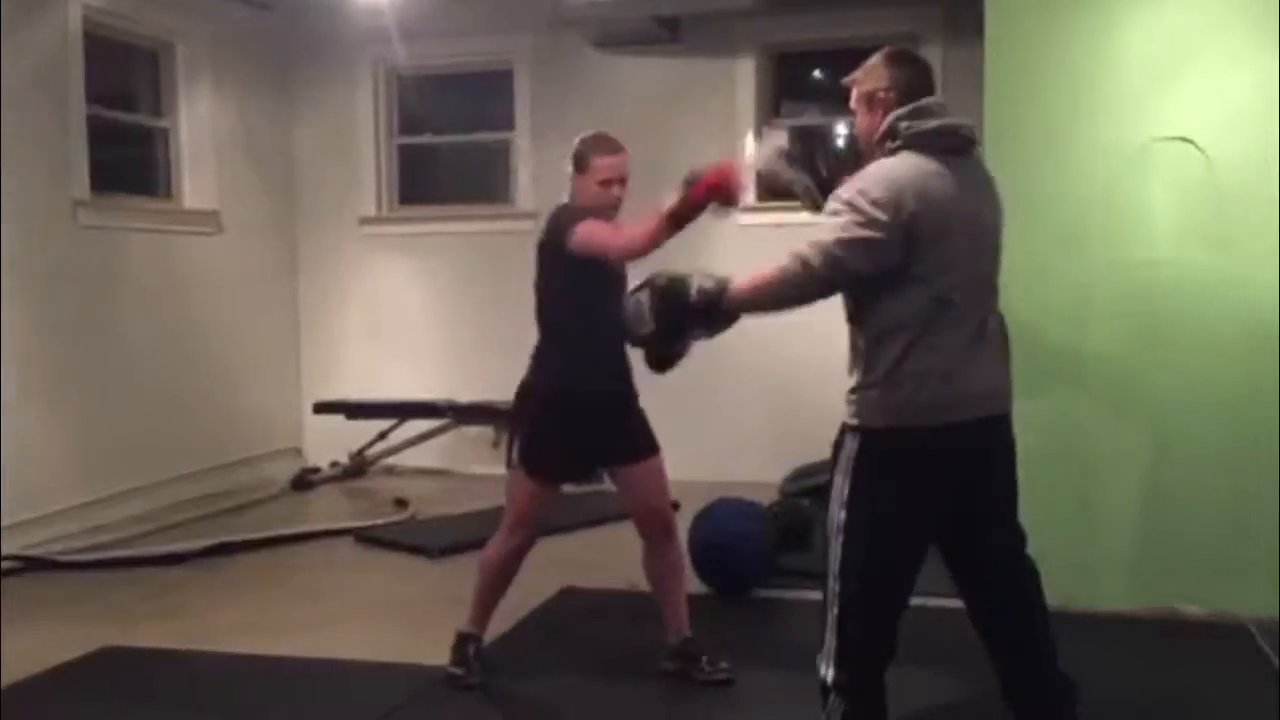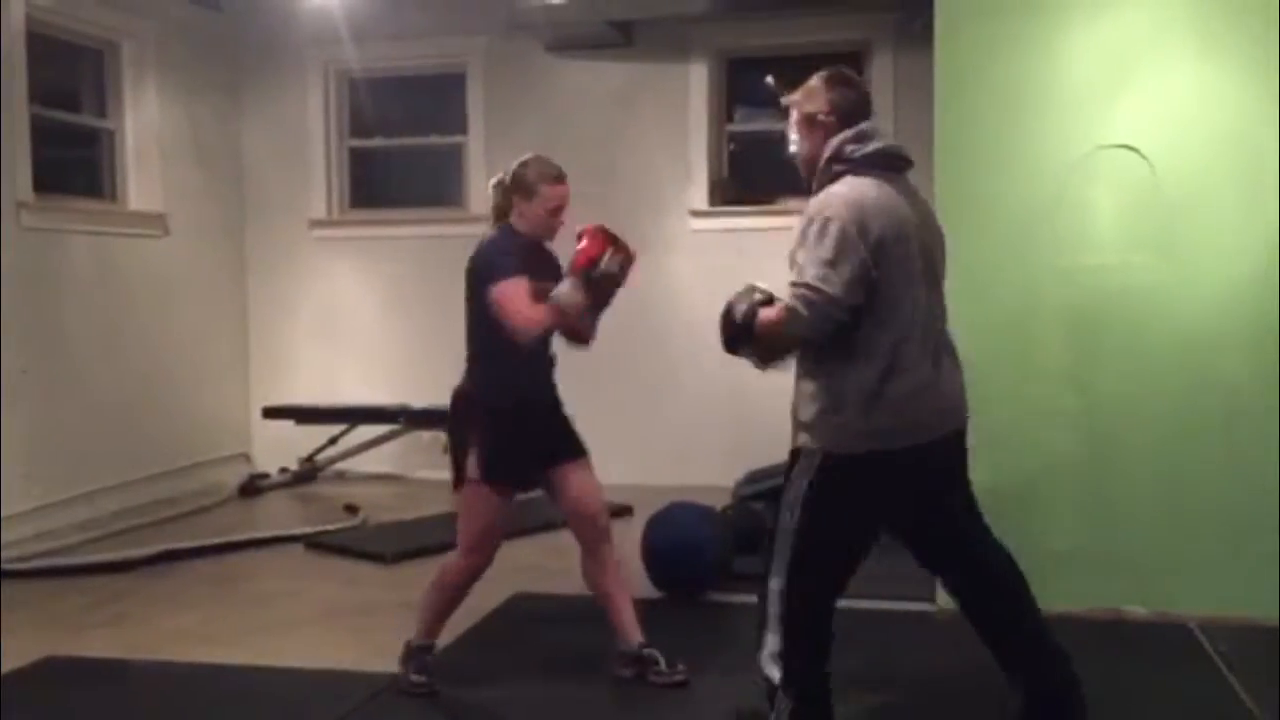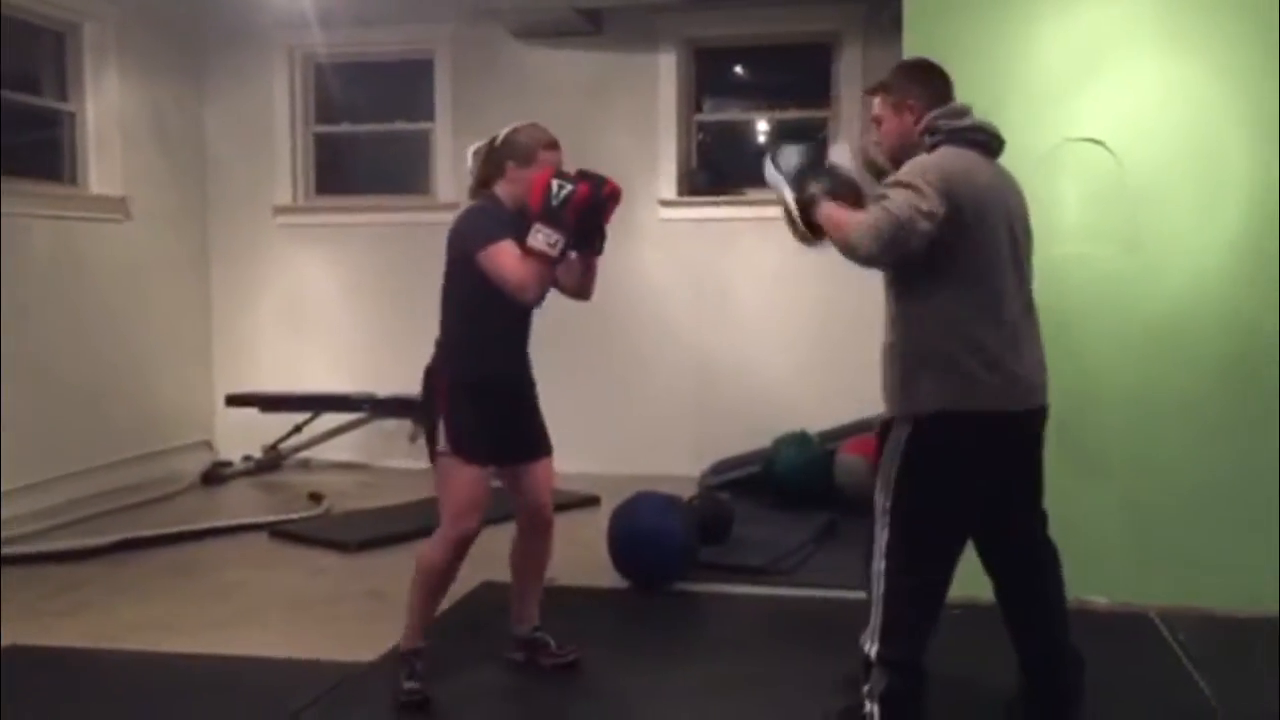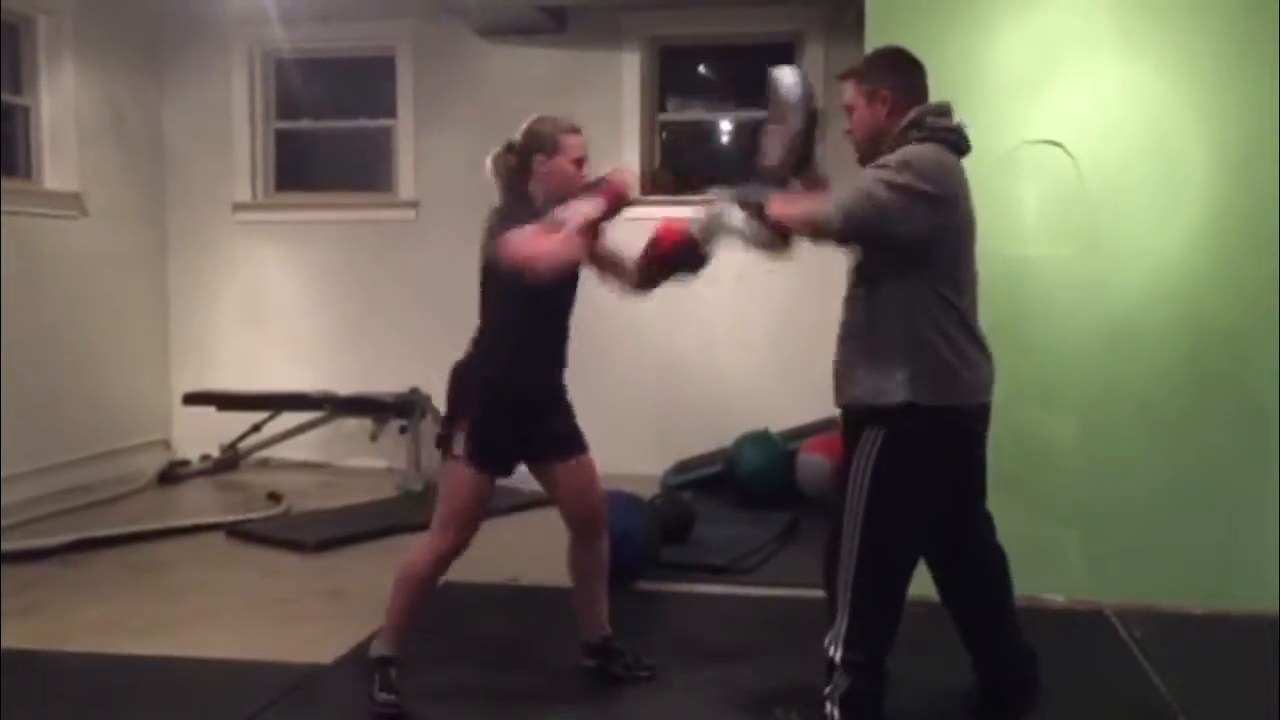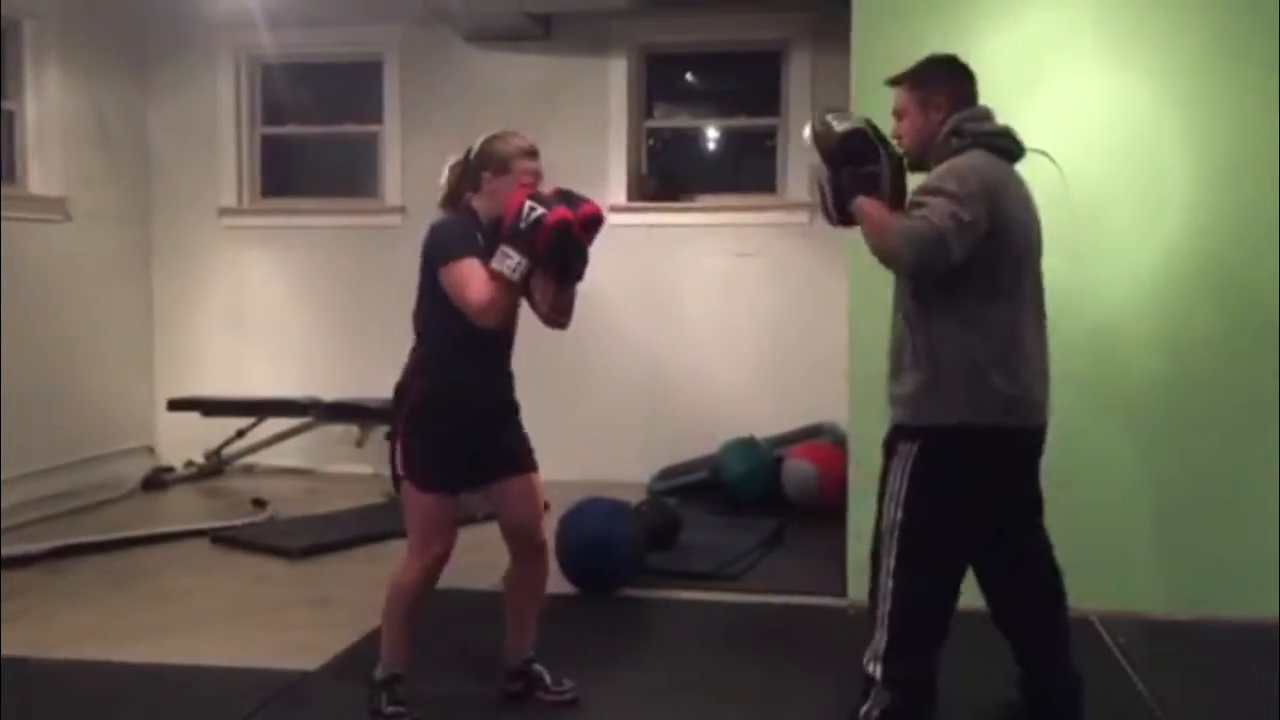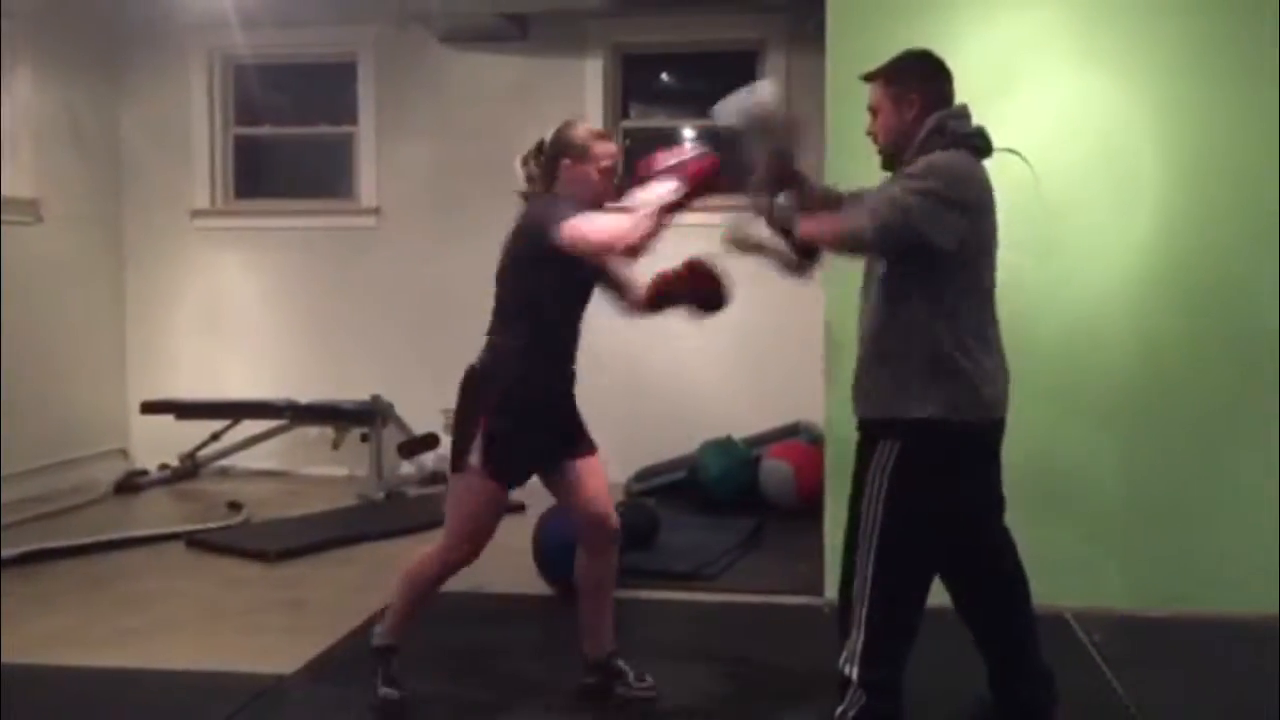
dt=0.7s
person 1, frame 1
left shoulder: (891, 183)
right shoulder: (972, 176)
left elbow: (811, 271)
left wrist: (717, 299)
left hip: (902, 423)
right hip: (982, 415)
left knee: (863, 588)
right knee: (1000, 571)
person 1, frame 2
left shoulder: (838, 206)
right shoulder: (909, 200)
left elbow: (810, 317)
left wrist: (752, 320)
right wrist: (780, 321)
left hip: (858, 439)
right hip: (937, 426)
left knee: (800, 588)
right knee: (977, 567)
person 1, frame 3
left shoulder: (932, 171)
right shoulder: (994, 174)
left elbow: (878, 239)
left wrist: (819, 201)
right wrist: (852, 200)
left hip: (945, 406)
right hip: (1016, 399)
left knee: (906, 559)
right knee: (1022, 549)
person 1, frame 4
left shoulder: (913, 169)
right shoulder: (924, 167)
left elbow: (835, 218)
right elbow: (857, 218)
left wrist: (765, 204)
right wrist: (795, 178)
left hip: (908, 403)
right hip: (953, 398)
left knee: (866, 560)
right knee: (965, 546)
person 1, frame 5
left shoulder: (963, 176)
right shoulder: (1000, 177)
left elbow: (913, 250)
left wrist: (861, 199)
right wrist: (879, 202)
left hip: (951, 419)
right hip: (1011, 414)
left knee: (909, 579)
right knee: (1020, 566)
person 1, frame 6
left shoulder: (943, 175)
right shoulder: (931, 174)
left elbow: (868, 232)
right elbow: (859, 216)
left wrist: (794, 223)
right wrist: (799, 186)
left hip: (920, 416)
right hip: (963, 412)
left knee: (881, 580)
right knee: (983, 562)
person 2, frame 1
left shoulder: (607, 239)
right shoulder: (564, 226)
right elbow: (628, 244)
right wrist: (688, 203)
left hip: (614, 400)
right hip: (553, 402)
left knee: (659, 521)
right knee: (517, 533)
left ankle: (681, 644)
right ankle: (470, 639)
person 2, frame 2
left shoulder: (544, 258)
right shoulder: (495, 253)
left elbow: (577, 334)
right elbow: (529, 329)
left wrist: (599, 287)
right wrist: (578, 281)
left hip: (539, 410)
right hip: (488, 415)
left knee: (595, 525)
right knee: (478, 548)
left ankle: (634, 649)
right ankle: (419, 650)
person 2, frame 3
left shoulder: (529, 220)
right shoulder: (478, 222)
left elbow: (579, 288)
right elbow: (527, 288)
left wrist: (590, 228)
right wrist: (554, 225)
left hip: (512, 386)
right hip: (461, 389)
left knee: (538, 514)
right knee: (461, 525)
left ankle: (526, 634)
right ankle: (411, 650)
person 2, frame 4
left shoulder: (558, 214)
right shoulder: (513, 215)
left elbow: (634, 274)
right elbow: (542, 265)
left wrist: (664, 259)
right wrist: (585, 211)
left hip: (541, 395)
right hip: (490, 393)
left knee: (591, 516)
right knee: (450, 535)
left ankle: (597, 644)
right ankle: (383, 657)
person 2, frame 5
left shoulder: (510, 232)
right shoulder: (450, 235)
left elbow: (556, 317)
right elbow: (486, 310)
left hip: (494, 408)
right hip: (434, 411)
left knee: (532, 543)
right knee: (429, 553)
left ankle: (520, 667)
person 2, frame 6
left shoulder: (575, 223)
right shoulder: (545, 218)
left elbow: (638, 296)
right elbow: (620, 241)
left wrist: (678, 288)
right wrist: (670, 182)
left hip: (549, 400)
right hip: (501, 399)
left knee: (602, 528)
right knee: (462, 544)
left ankle: (600, 662)
right ankle: (385, 644)
